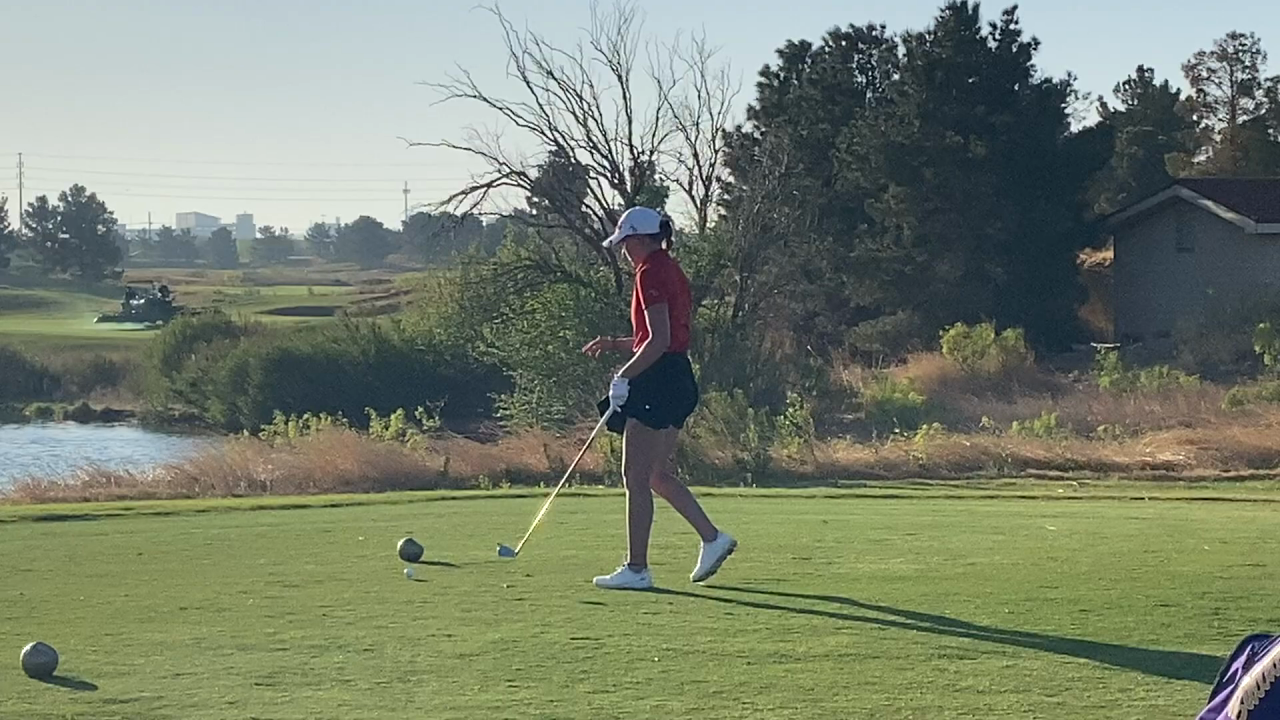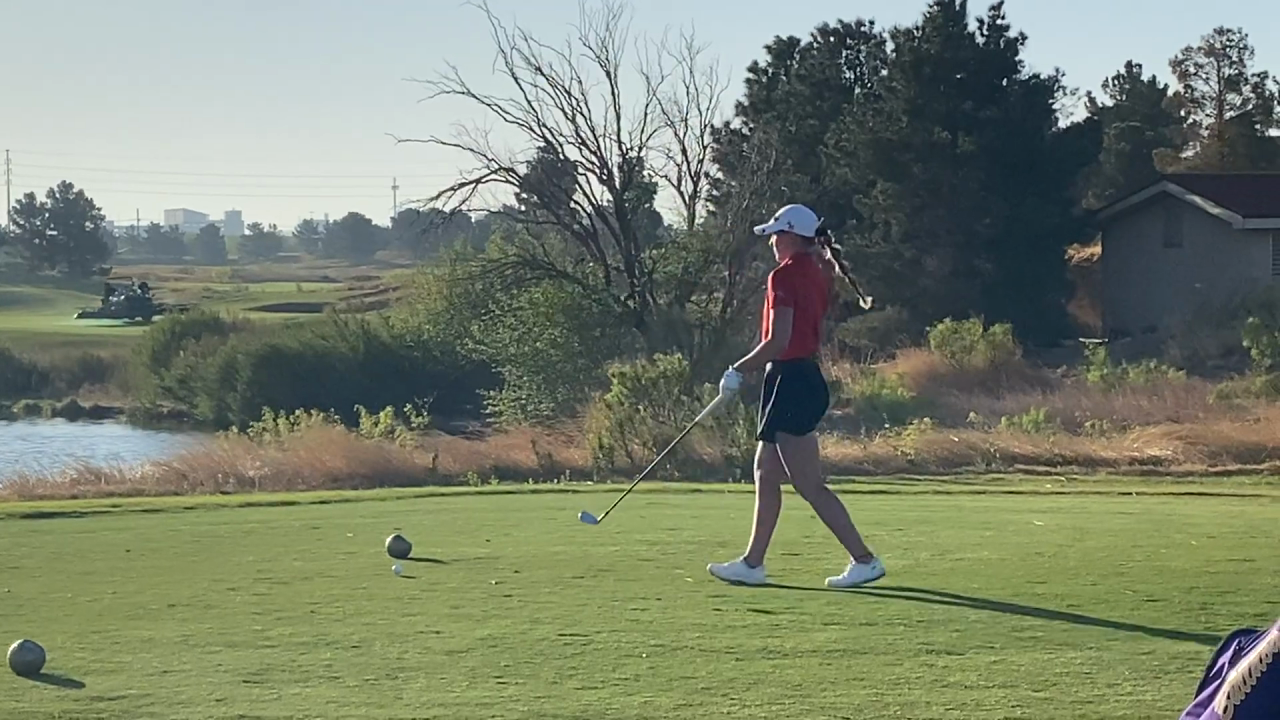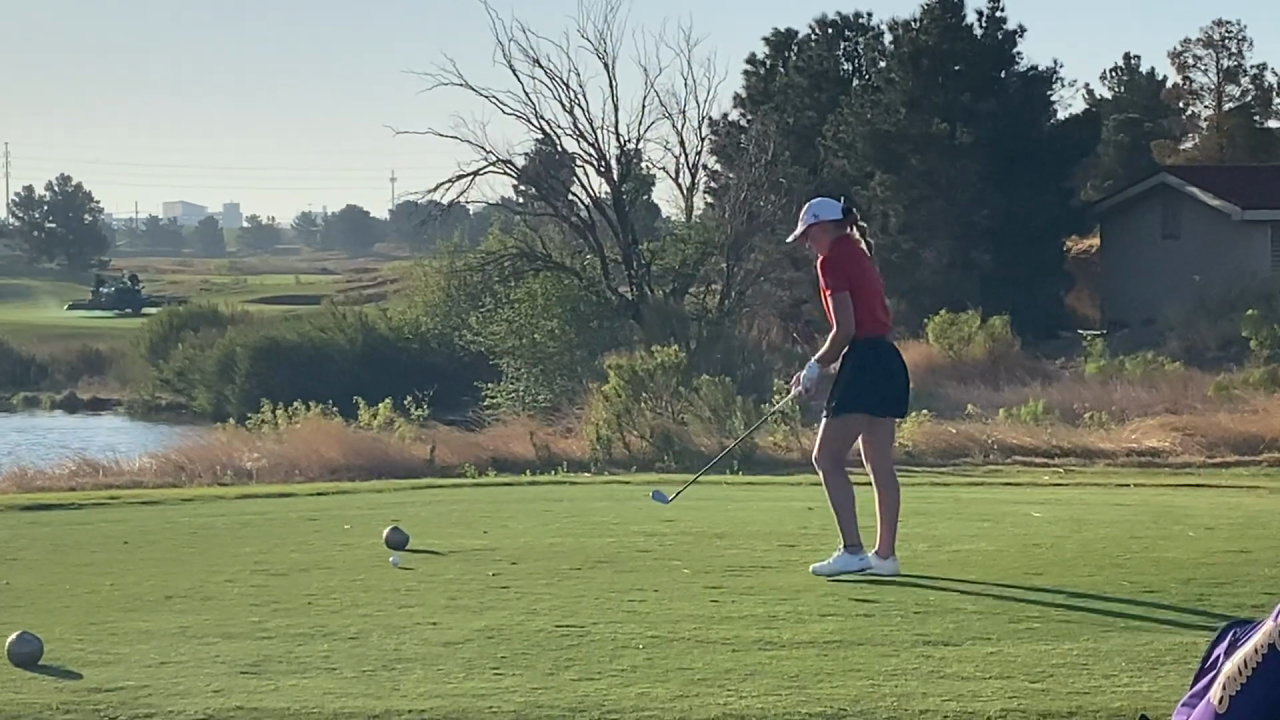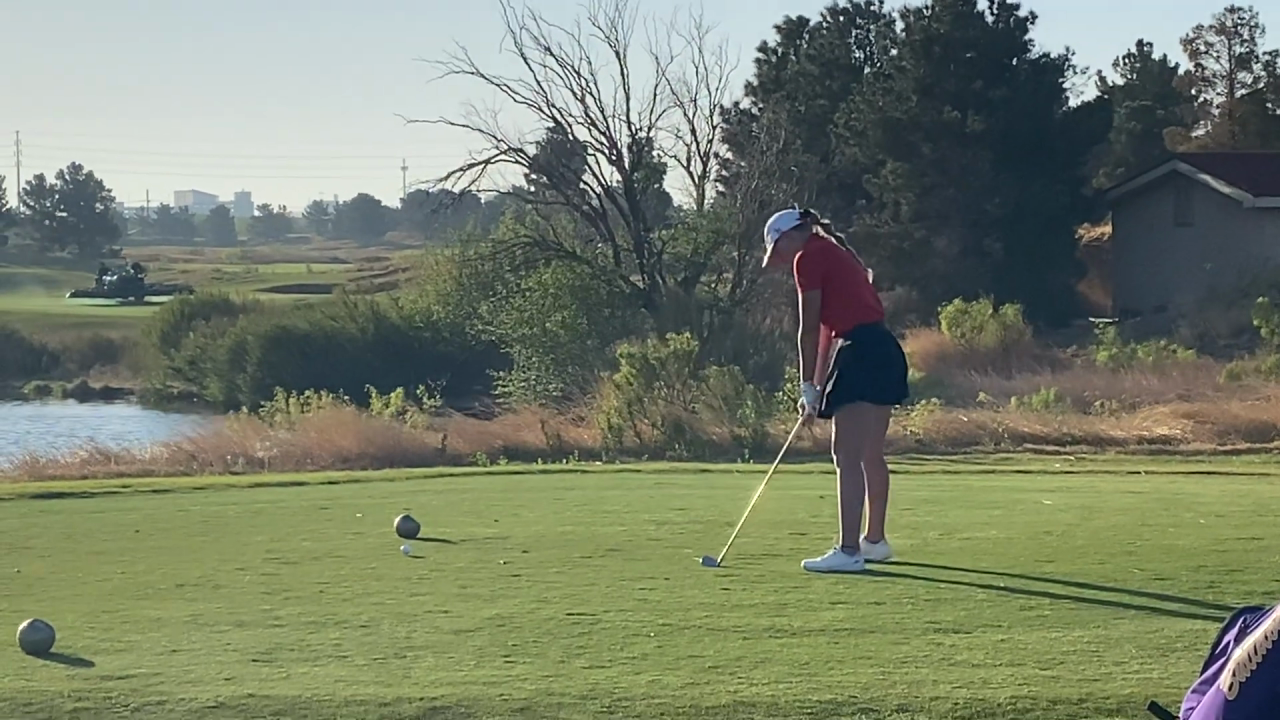
dt=0.7s
person 1, frame 1
left shoulder: (650, 273)
right shoulder: (672, 271)
left elbow: (658, 341)
left wrist: (623, 376)
right wrist: (614, 344)
left hip: (658, 380)
right hip: (677, 377)
left knee: (637, 477)
right knee: (658, 474)
left ankle: (635, 569)
right ankle: (713, 538)
person 1, frame 2
left shoulder: (784, 275)
right shoulder: (819, 275)
left elbow: (777, 342)
left wrist: (737, 370)
left hip: (790, 381)
right hip: (808, 379)
left knee: (809, 483)
right knee: (766, 473)
left ankle: (864, 559)
right ankle: (752, 562)
person 1, frame 3
left shoulder: (832, 260)
right shoulder: (859, 255)
left elbow: (845, 329)
left wrist: (815, 366)
right wrist: (820, 366)
left hip: (865, 364)
right hip: (887, 361)
left knee: (827, 457)
right knee: (880, 465)
left ankle: (852, 550)
right ankle: (885, 553)
person 1, frame 4
left shoulder: (809, 258)
right shoulder: (833, 253)
left elbow: (809, 329)
left wrist: (808, 387)
right wrist: (818, 386)
left hip: (863, 353)
right hip: (884, 351)
left knee: (847, 456)
right knee: (870, 454)
left ankle: (848, 551)
right ankle: (875, 540)
